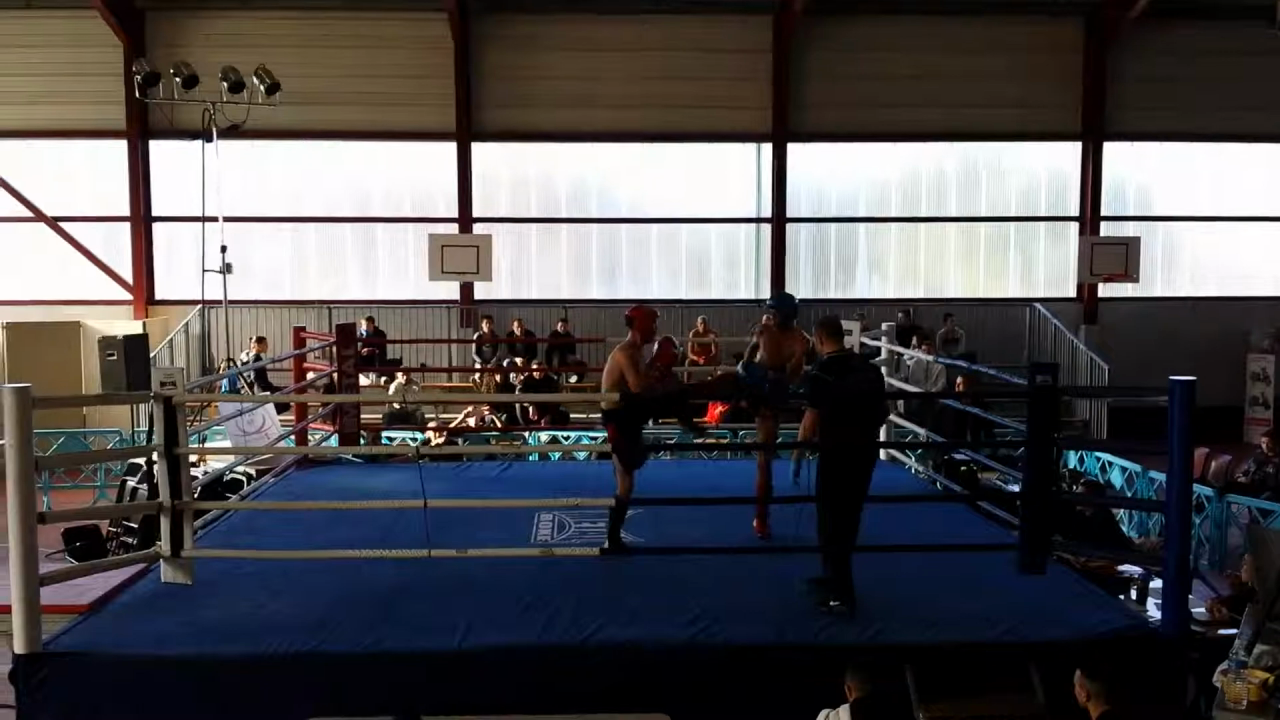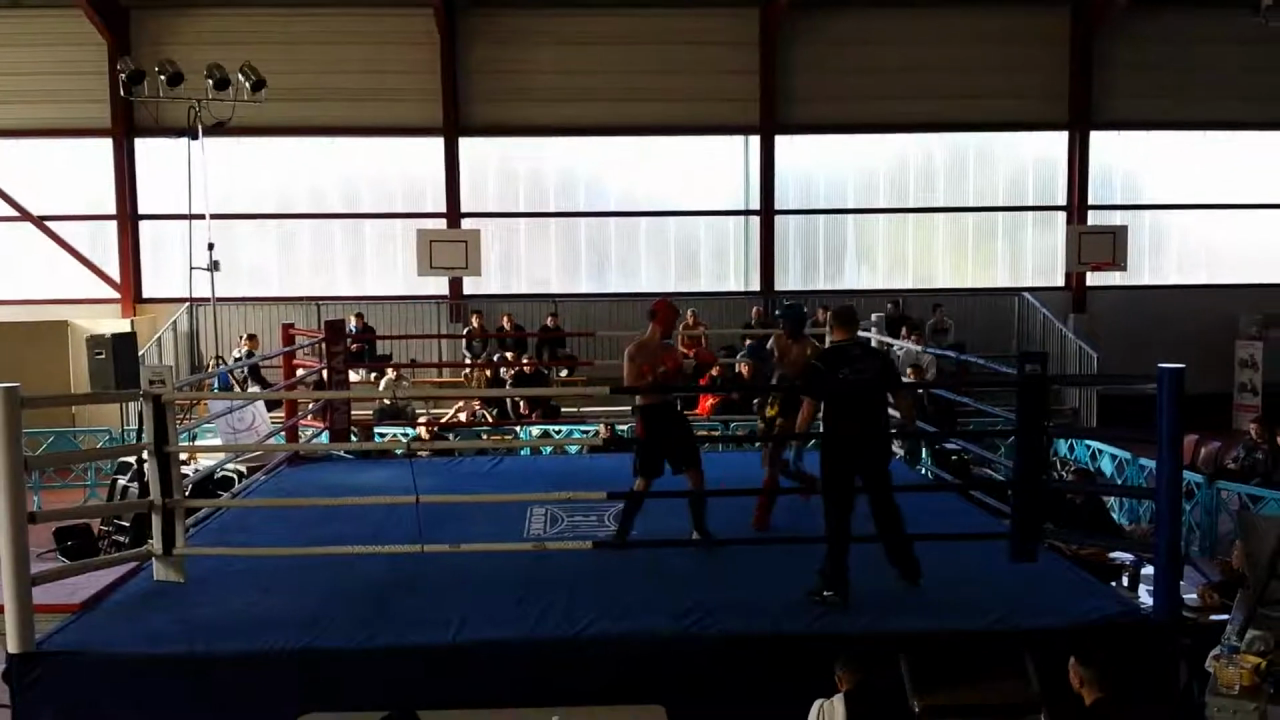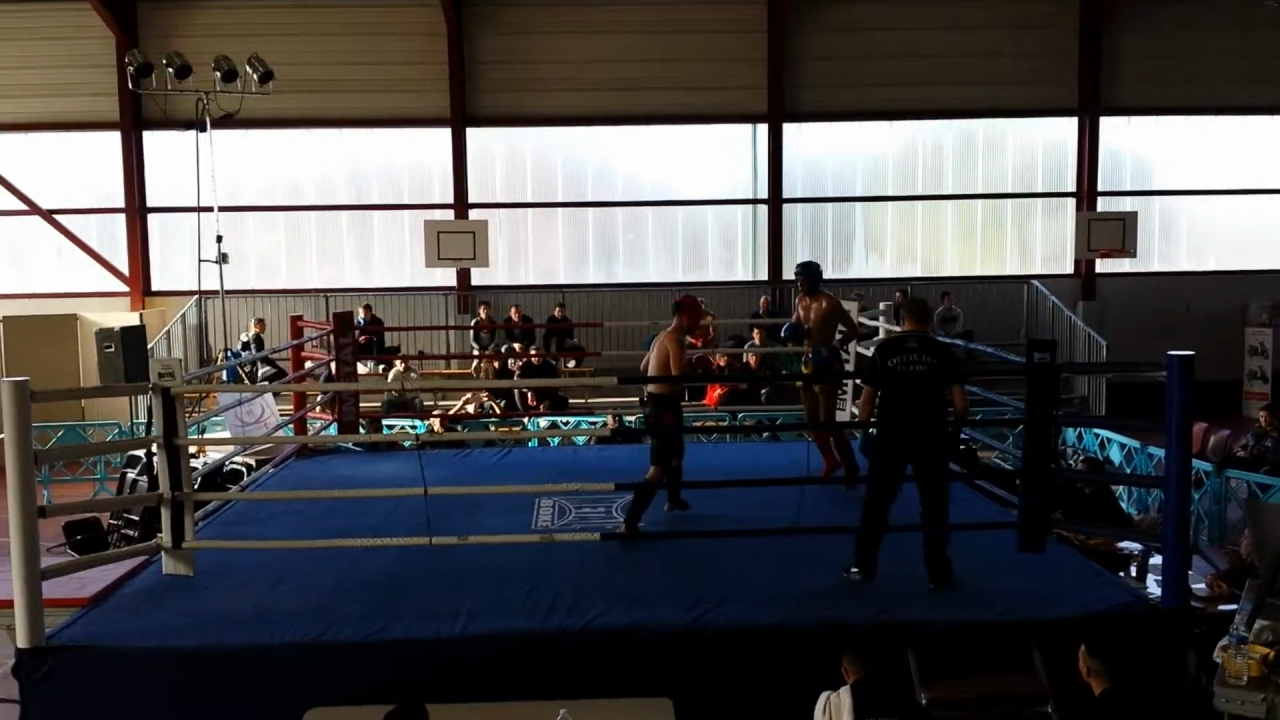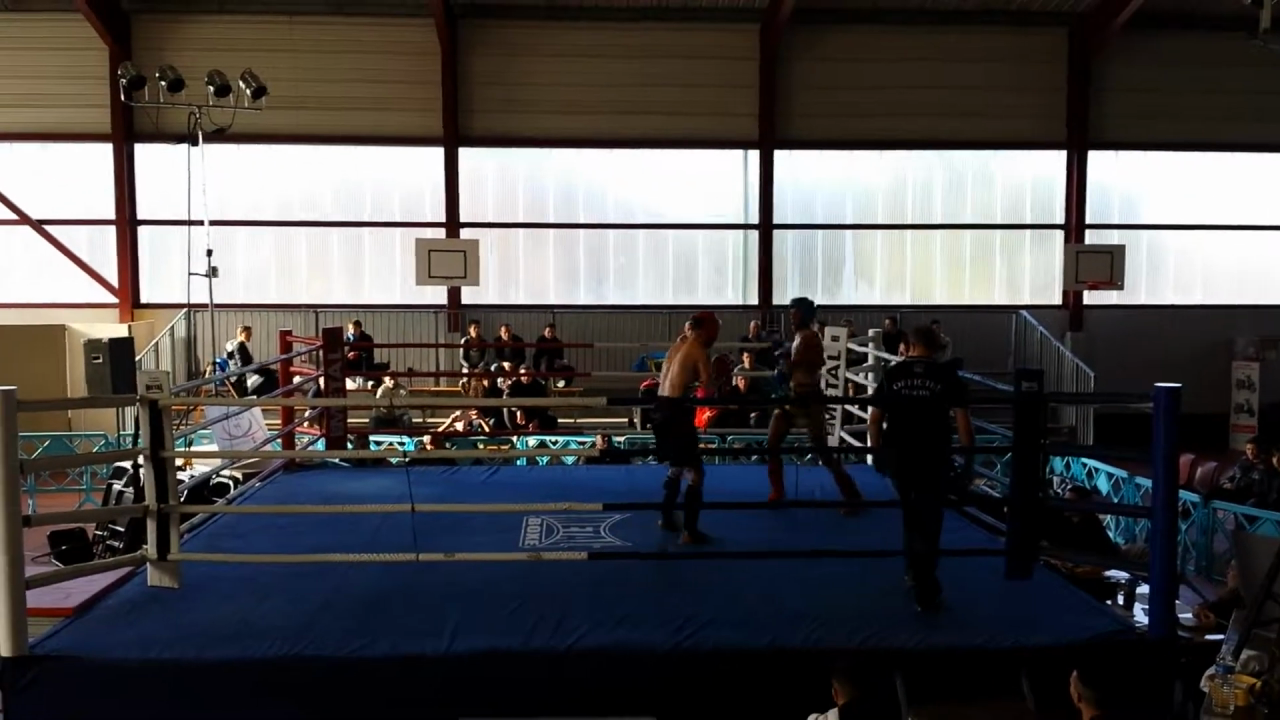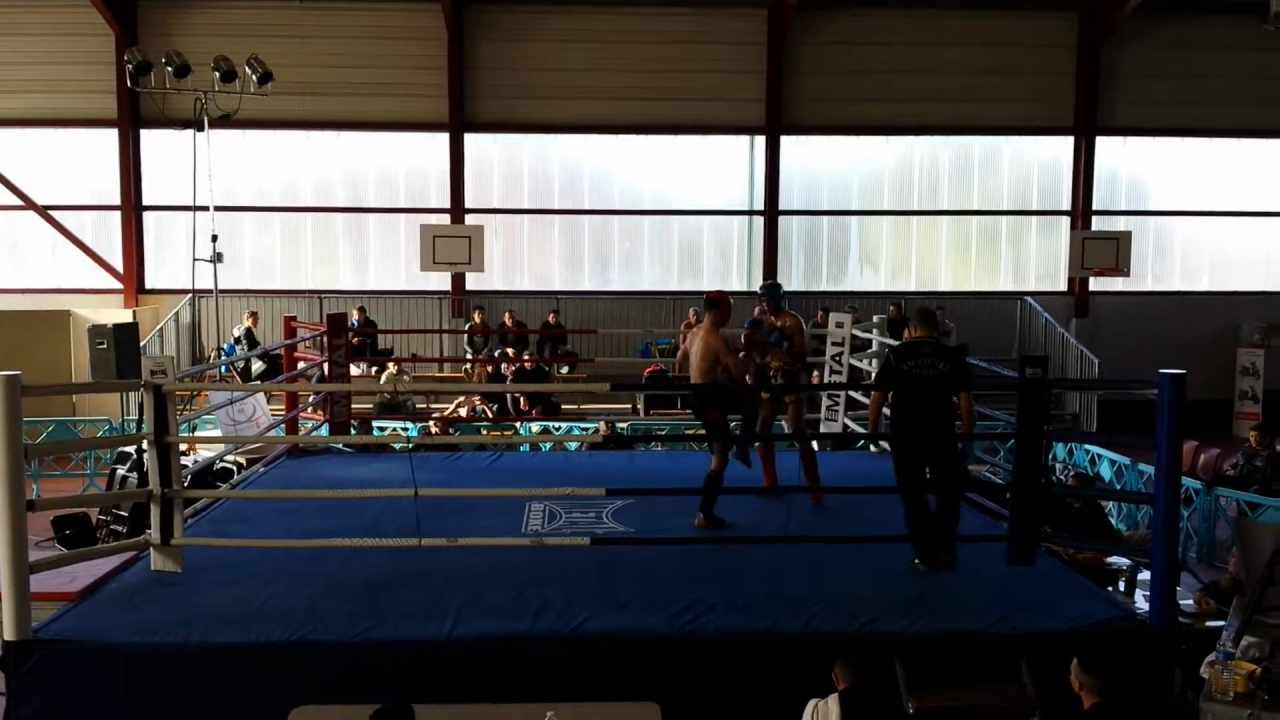
dt=0.4s
person 1, frame 1
left shoulder: (822, 372)
right shoulder: (869, 368)
left elbow: (811, 421)
right elbow: (884, 412)
left hip: (837, 454)
right hip: (866, 451)
left knee: (832, 522)
right knee: (848, 519)
left ankle: (840, 594)
right ankle: (835, 580)
person 1, frame 2
left shoulder: (823, 361)
right shoulder: (880, 358)
left elbow: (809, 411)
right elbow: (903, 402)
left wrist: (798, 447)
left hip: (839, 445)
right hip: (877, 443)
left knee: (838, 514)
right knee: (885, 506)
left ankle: (834, 585)
right ankle: (910, 569)
person 1, frame 3
left shoulder: (883, 350)
right shoulder: (943, 352)
left elbow: (867, 398)
right elbow: (960, 401)
right wrist: (955, 429)
left hip: (890, 436)
right hip: (931, 436)
left knee: (877, 500)
right knee: (934, 504)
left ankle: (864, 564)
right ankle: (939, 572)
person 1, frame 4
left shoulder: (891, 375)
right shoulder: (948, 376)
left elbow: (875, 420)
right elbow: (962, 421)
left wrist: (877, 452)
right wrist: (969, 458)
left hip: (898, 457)
right hip: (935, 459)
left knee: (911, 515)
right knee: (929, 523)
left ankle: (915, 573)
right ankle: (926, 593)
person 1, frame 5
left shoulder: (897, 354)
right shoulder: (953, 357)
left elbow: (878, 397)
right elbow: (965, 404)
left wrist: (872, 431)
left hip: (904, 437)
right hip: (942, 437)
left knee: (913, 497)
right knee: (949, 492)
left ankle: (924, 556)
right ankle: (943, 548)
person 2, frame 1
left shoulder: (634, 351)
right shoulder: (626, 354)
right elbow: (639, 388)
left hip: (630, 409)
right hip: (616, 417)
right knee: (626, 482)
person 2, frame 2
left shoulder: (670, 349)
right shoulder: (635, 350)
left elbow: (682, 380)
right elbow: (630, 388)
left wrist: (701, 368)
right wrist: (660, 378)
left hip: (671, 413)
right hip: (648, 416)
left knee: (696, 475)
right knee: (645, 481)
person 2, frame 3
left shoulder: (665, 337)
right shoulder: (674, 340)
left elbow: (644, 367)
right elbow: (678, 377)
left hip: (659, 402)
right hip: (664, 406)
left knee: (677, 453)
right knee: (659, 468)
left ankle: (673, 500)
person 2, frame 4
left shoulder: (677, 347)
right shoulder: (700, 352)
right elbow: (708, 389)
left hip: (660, 407)
right hip: (676, 410)
left knee: (677, 465)
right knee: (696, 471)
left ankle: (667, 517)
person 2, frame 5
left shoulder: (695, 332)
right shoulder: (716, 338)
left elbow: (680, 359)
right elbow: (740, 371)
right wrist: (737, 360)
left hip: (702, 393)
right hip: (709, 397)
right knee: (720, 457)
left ankle: (742, 448)
person 3, frame 1
left shoulder: (800, 341)
right shoulder: (765, 330)
left elbow: (791, 375)
left wrist: (769, 378)
right wrist: (744, 368)
left hip: (773, 395)
right hip: (752, 382)
left knee: (765, 460)
left ankle: (761, 517)
person 3, frame 2
left shoulder: (811, 349)
right shoulder: (777, 340)
left hip: (791, 406)
right hip: (773, 399)
left knee: (773, 459)
right knee: (769, 456)
left ankle: (763, 513)
person 3, frame 3
left shoulder: (830, 303)
right shoulder: (801, 301)
left elbow: (853, 330)
left wrist: (834, 348)
right wrist: (791, 332)
left hip: (828, 365)
right hip: (809, 363)
left knee: (828, 422)
right knee: (811, 421)
left ankle: (851, 470)
right ankle: (831, 462)
person 3, frame 4
left shoulder: (808, 338)
right shoulder: (802, 336)
left elbow: (792, 364)
left hip: (809, 398)
right hip: (793, 397)
left knee: (823, 452)
right knee: (771, 446)
left ankle: (852, 496)
right ankle: (777, 493)
person 3, frame 5
left shoulder: (793, 321)
right shoulder: (767, 322)
left elbow: (803, 352)
right elbow: (764, 350)
left wrist: (781, 342)
left hip: (791, 379)
right hip: (772, 378)
left knee: (799, 432)
right knee: (762, 432)
left ankle: (814, 485)
right ankle: (770, 481)
